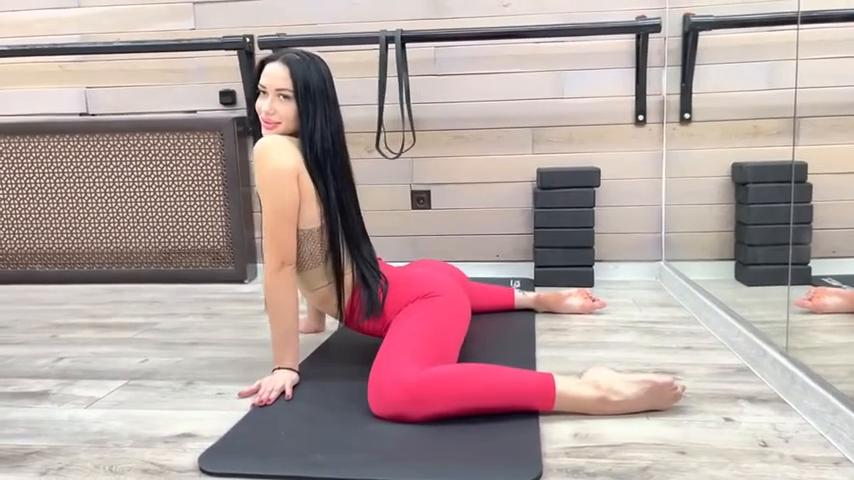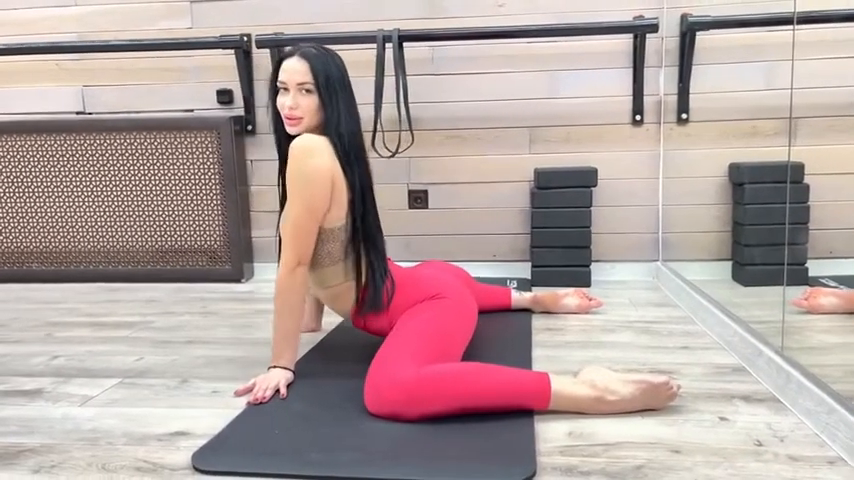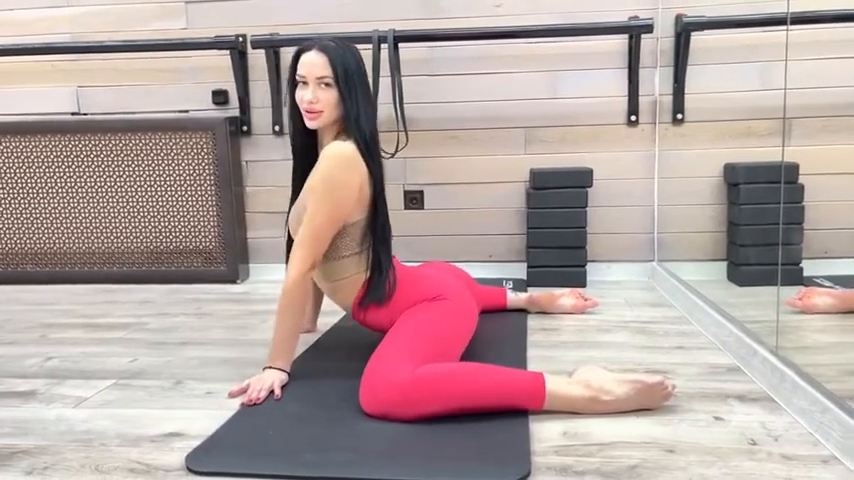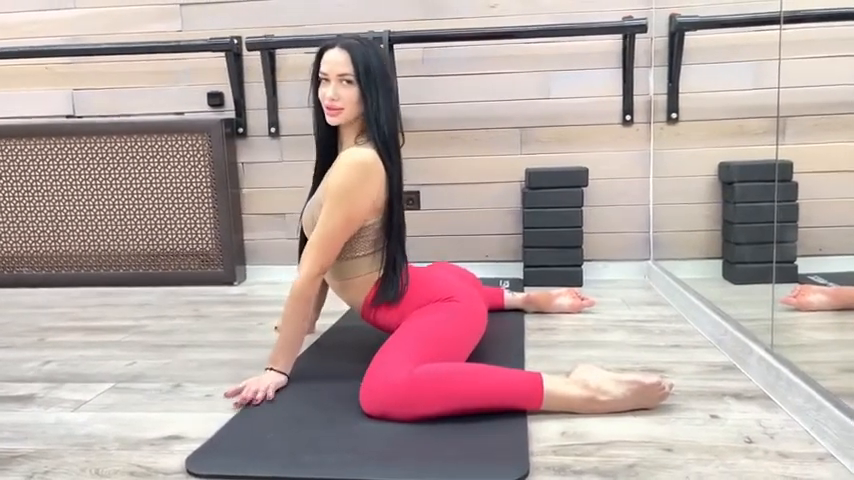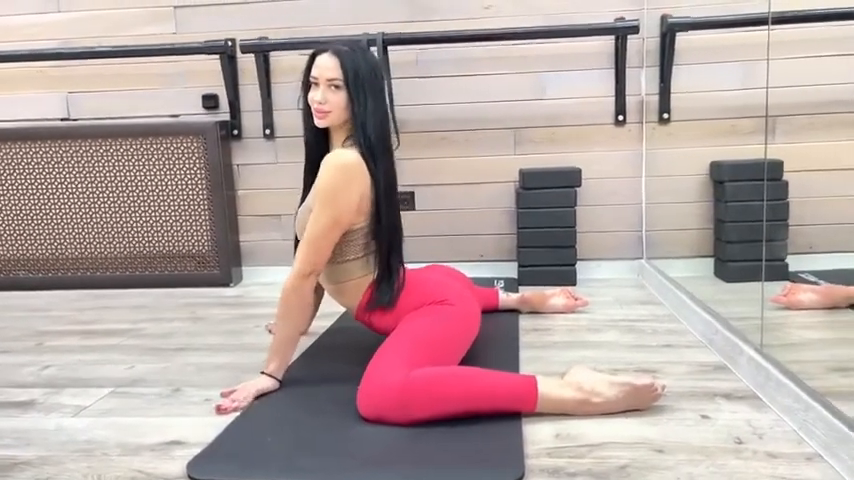
dt=0.4s
person 1, frame 1
left shoulder: (273, 152)
right shoulder: (312, 152)
left elbow: (281, 264)
left wrist: (285, 364)
right wrist: (316, 316)
left hip: (419, 297)
right hip: (414, 283)
left knee: (394, 393)
left ankle: (594, 391)
right ankle: (538, 299)
person 1, frame 2
left shoulder: (308, 150)
right shoulder: (329, 150)
left elbow: (294, 264)
right elbow: (321, 258)
left wrist: (282, 363)
right wrist: (312, 316)
left hip: (430, 299)
right hip: (419, 284)
left knee: (390, 391)
left ankle: (589, 390)
right ankle: (534, 299)
person 1, frame 3
left shoulder: (340, 158)
right shoulder: (326, 151)
left elbow: (301, 268)
right elbow: (319, 258)
left wrist: (278, 365)
right wrist: (307, 318)
left hip: (429, 301)
right hip: (422, 284)
left knee: (385, 391)
left ankle: (582, 390)
right ankle: (529, 299)
person 1, frame 4
left shoulder: (358, 163)
right shoulder: (344, 151)
left elbow: (311, 272)
right elbow: (327, 263)
left wrist: (278, 367)
right wrist: (304, 320)
left hip: (439, 303)
right hip: (429, 287)
left knee: (385, 391)
left ankle: (581, 389)
right ankle: (525, 299)
person 1, frame 5
left shoulder: (343, 164)
right shoulder: (344, 155)
left elbow: (303, 273)
right elbow: (321, 264)
left wrist: (272, 370)
right wrist: (297, 321)
left hip: (433, 305)
right hip: (425, 288)
left knee: (382, 395)
left ankle: (576, 390)
right ankle: (521, 299)
